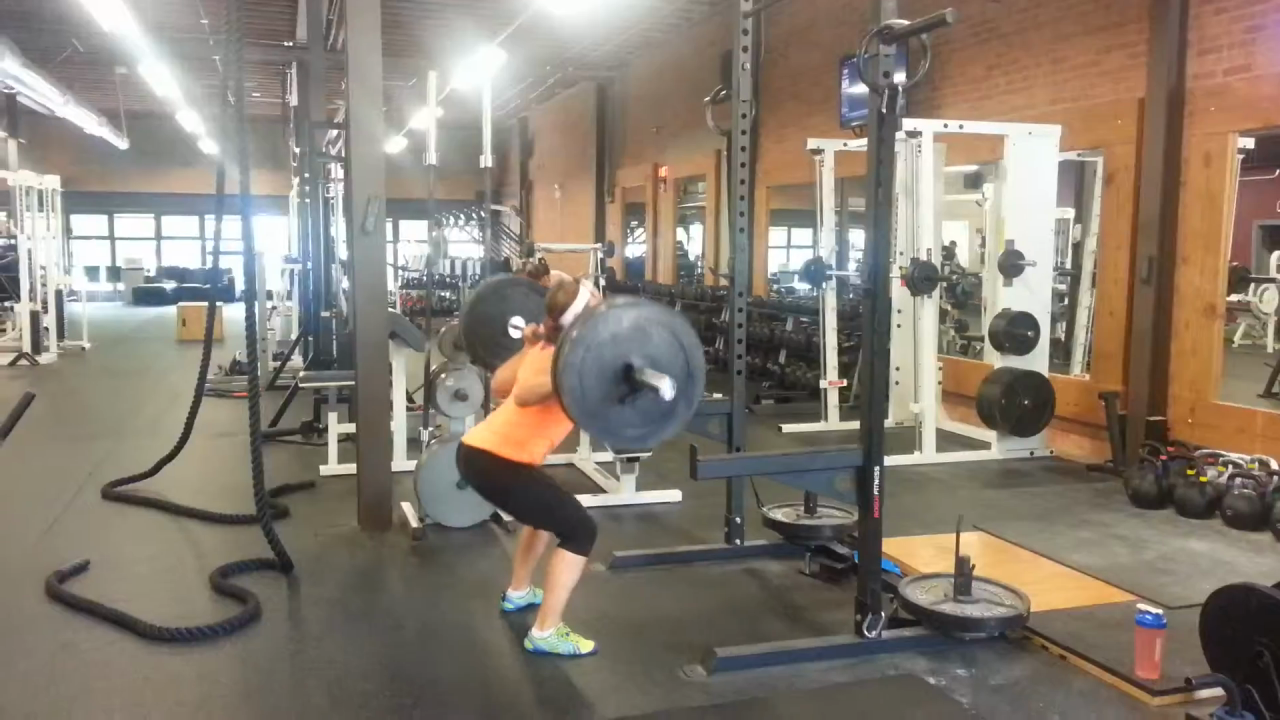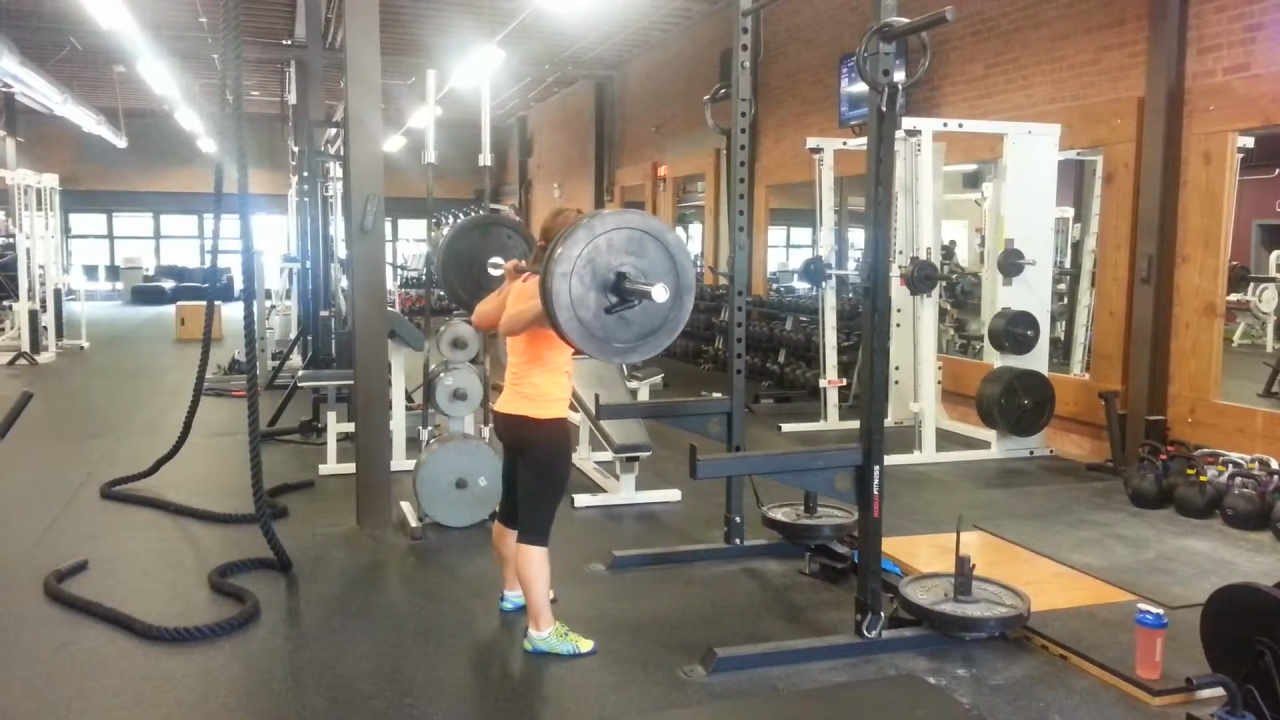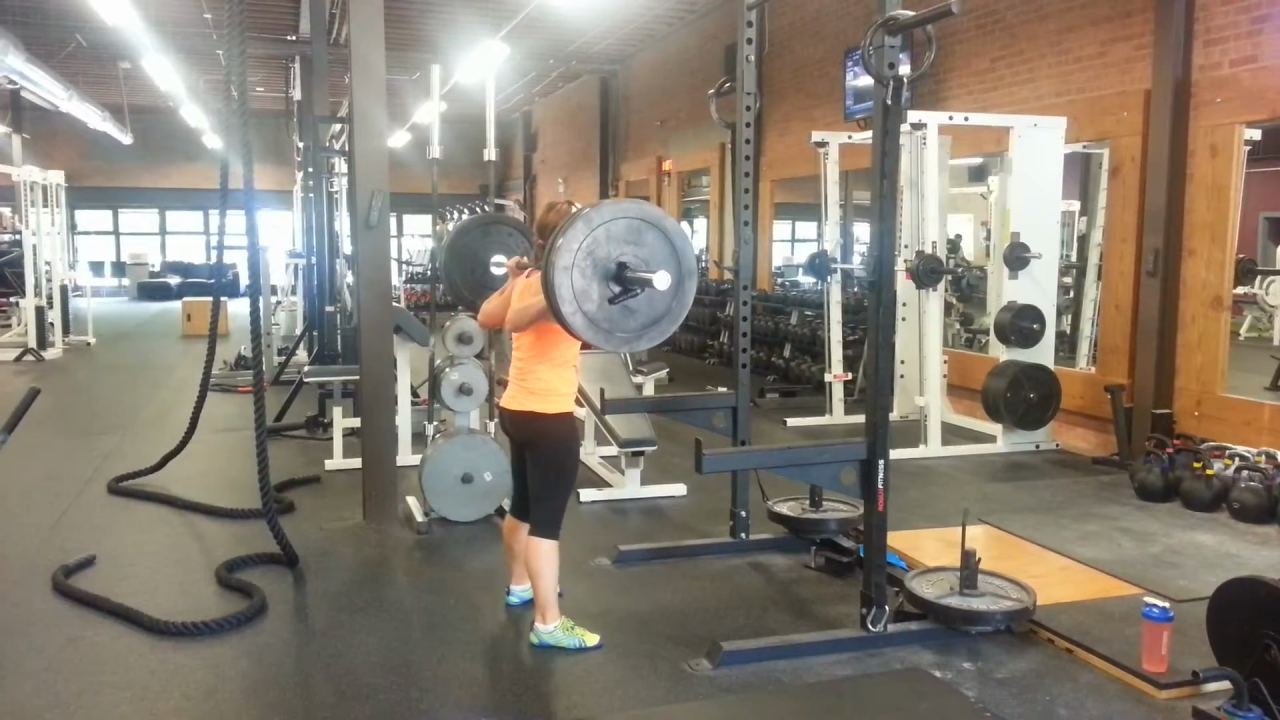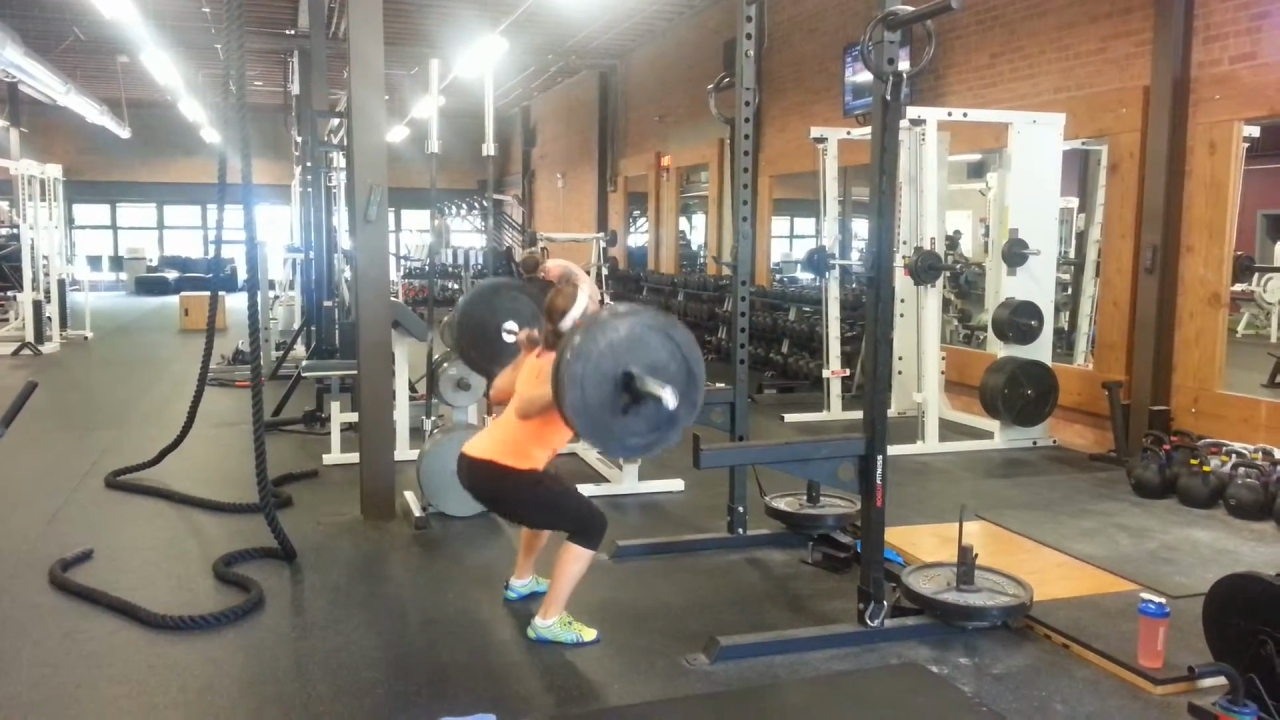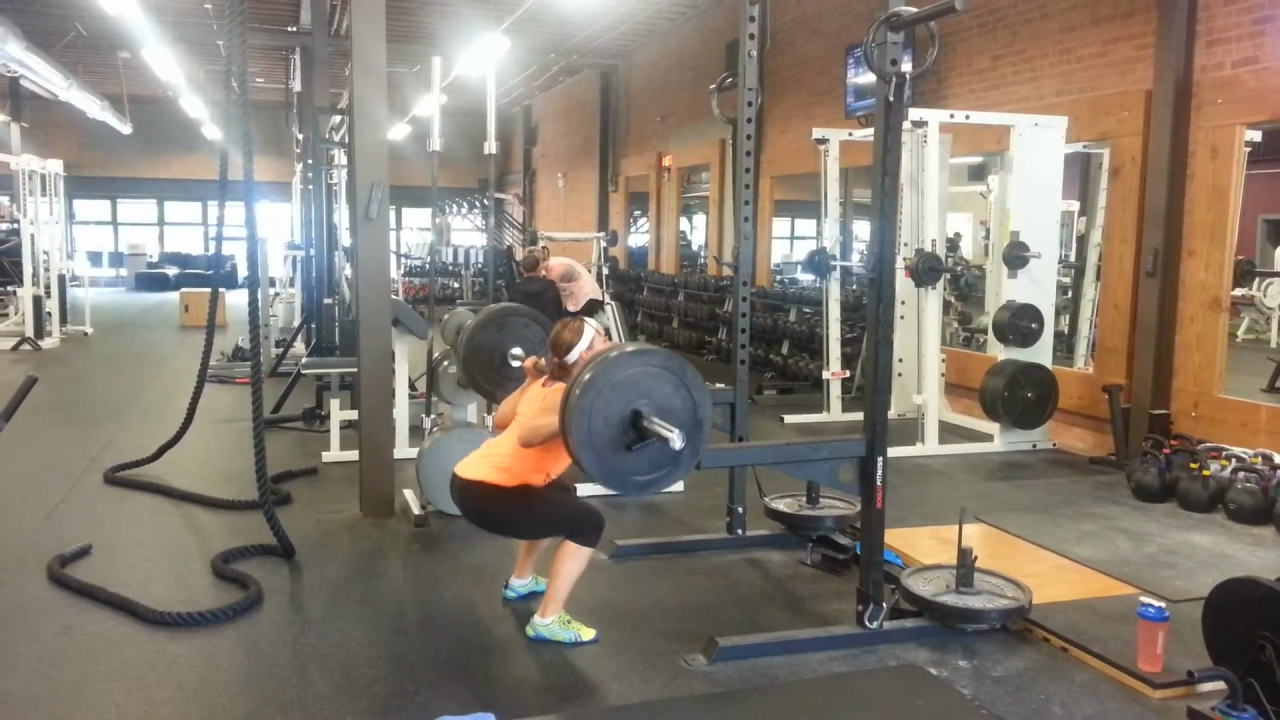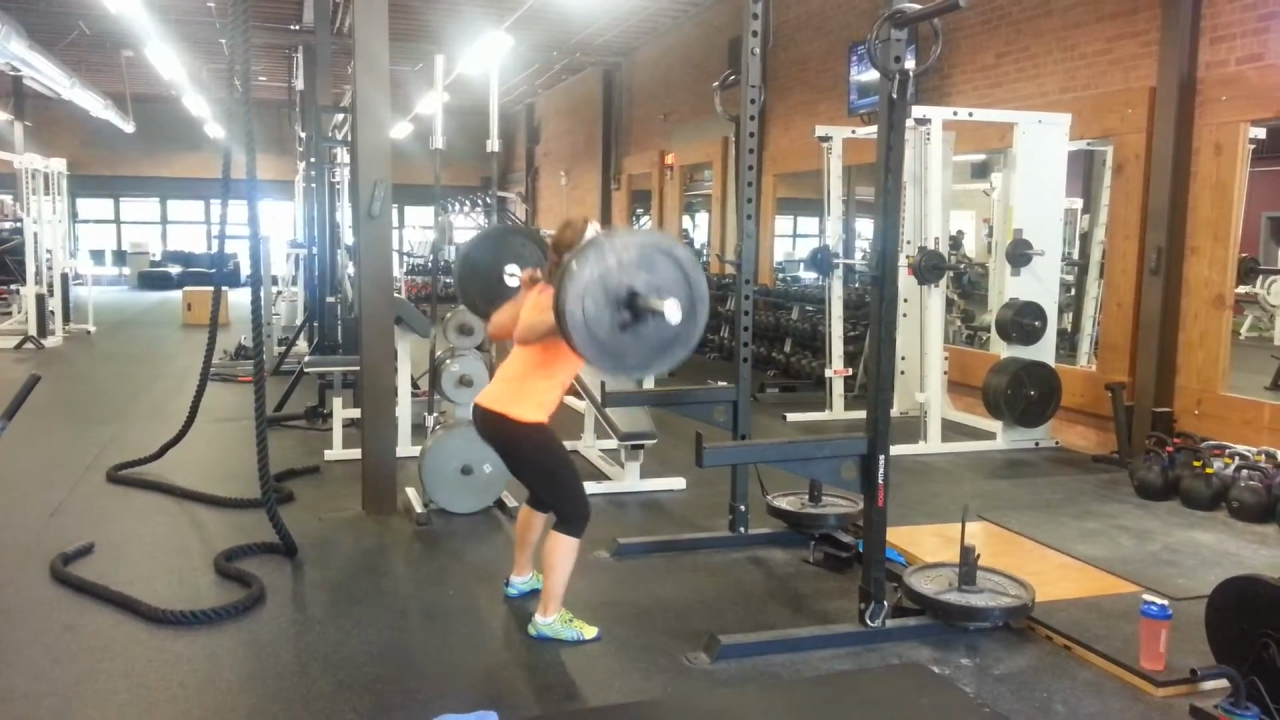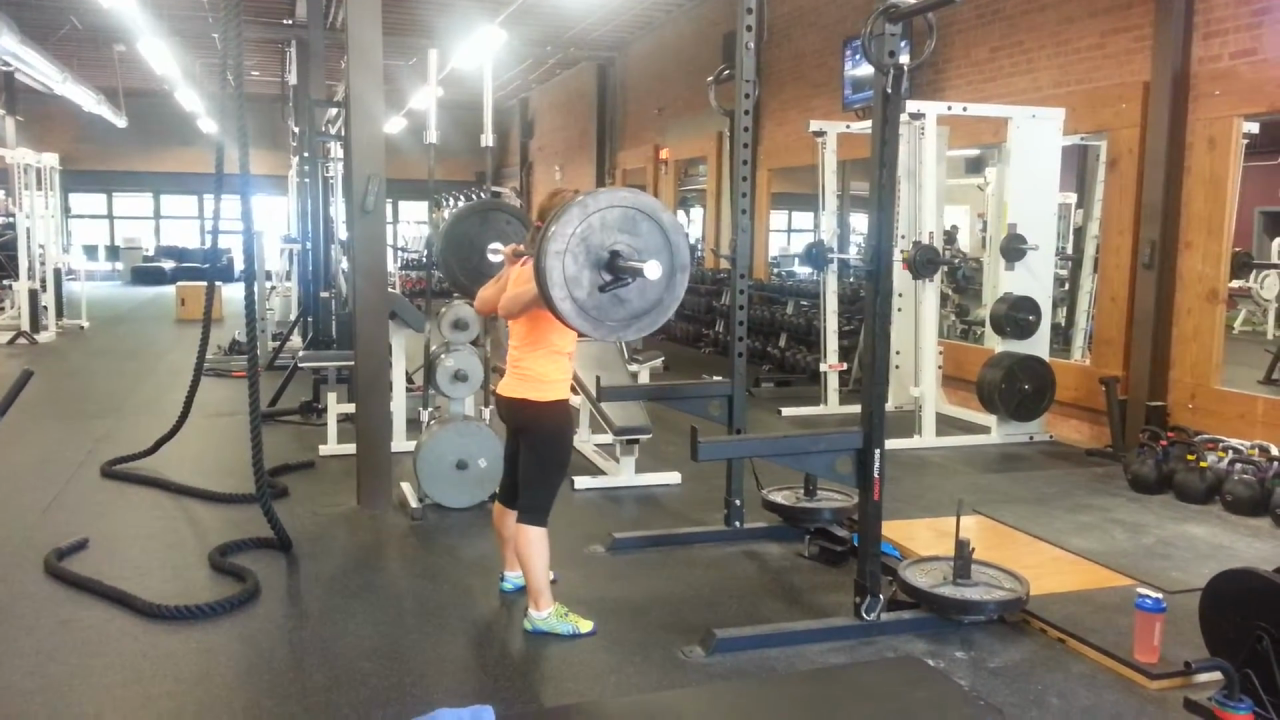
dt=0.7s
person 1, frame 1
left shoulder: (544, 351)
left elbow: (499, 385)
right elbow: (523, 395)
left hip: (477, 451)
right hip: (499, 462)
left knee: (550, 509)
right knee: (579, 529)
left ankle: (518, 592)
right ankle: (545, 633)
person 1, frame 2
left shoulder: (526, 283)
left elbow: (480, 318)
right elbow: (510, 324)
left wrist: (509, 280)
left hip: (512, 414)
right hip: (540, 420)
left knee: (512, 512)
right knee: (535, 526)
left ankle: (513, 591)
right ankle: (542, 631)
person 1, frame 3
left shoulder: (530, 278)
left elbow: (486, 318)
right elbow: (516, 320)
left wrist: (512, 278)
left hip: (517, 408)
right hip: (546, 415)
left knee: (524, 506)
right knee: (547, 519)
left ankle: (520, 586)
right ankle: (549, 625)
person 1, frame 4
left shoulder: (542, 354)
left elbow: (497, 392)
right elbow: (526, 408)
left wrist: (525, 352)
left hip: (478, 459)
right hip: (496, 471)
left knee: (553, 498)
right knee: (590, 524)
left ankle: (520, 581)
right ankle: (549, 621)
person 1, frame 5
left shoulder: (548, 383)
left elbow: (500, 420)
right elbow: (528, 436)
left wrist: (529, 379)
left hip: (471, 479)
right hip: (485, 492)
left knee: (560, 498)
right knee: (588, 522)
left ankle: (521, 581)
right ankle: (547, 621)
person 1, frame 6
left shoulder: (545, 291)
left elbow: (496, 328)
right elbow: (525, 334)
left wrist: (526, 290)
left hip: (494, 408)
right hip: (515, 418)
left knee: (547, 491)
right knee: (574, 510)
left ankle: (521, 577)
right ankle: (549, 618)
person 1, frame 7
left shoulder: (527, 267)
left elbow: (483, 304)
right elbow: (509, 308)
left wrist: (509, 265)
left hip: (515, 395)
right hip: (543, 402)
left knee: (513, 491)
right knee: (534, 506)
left ankle: (513, 572)
right ankle: (543, 611)
